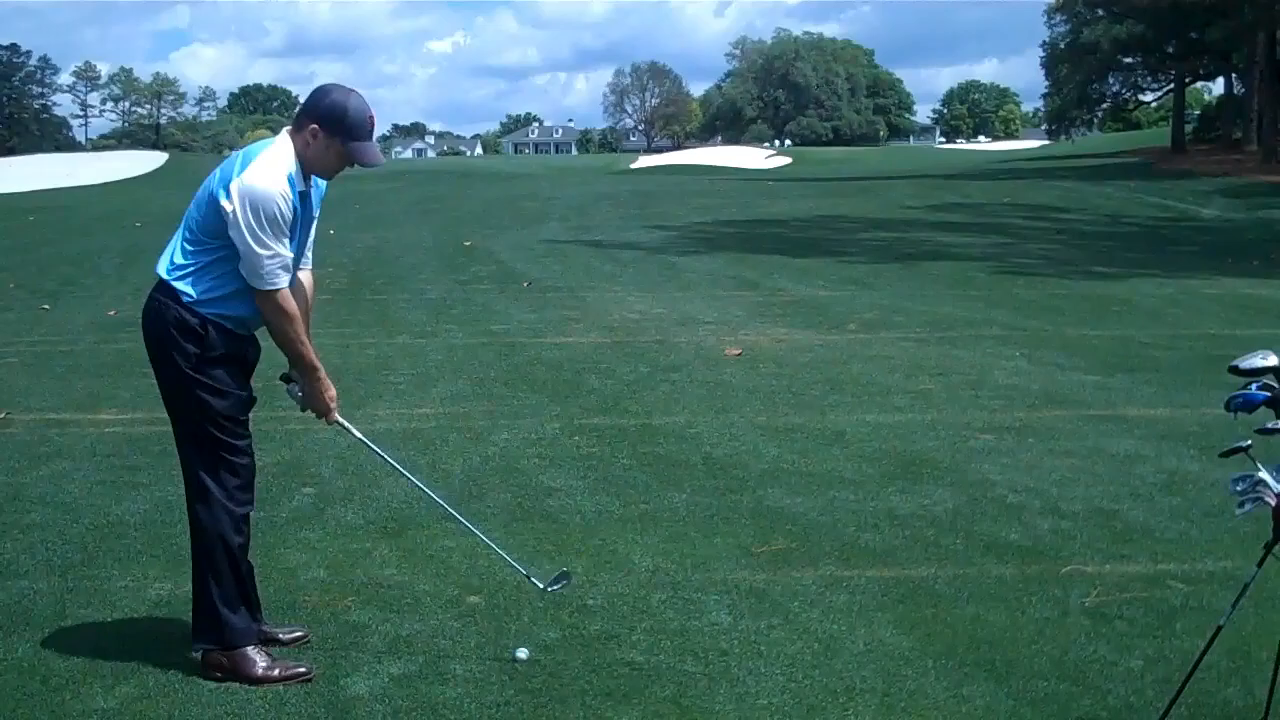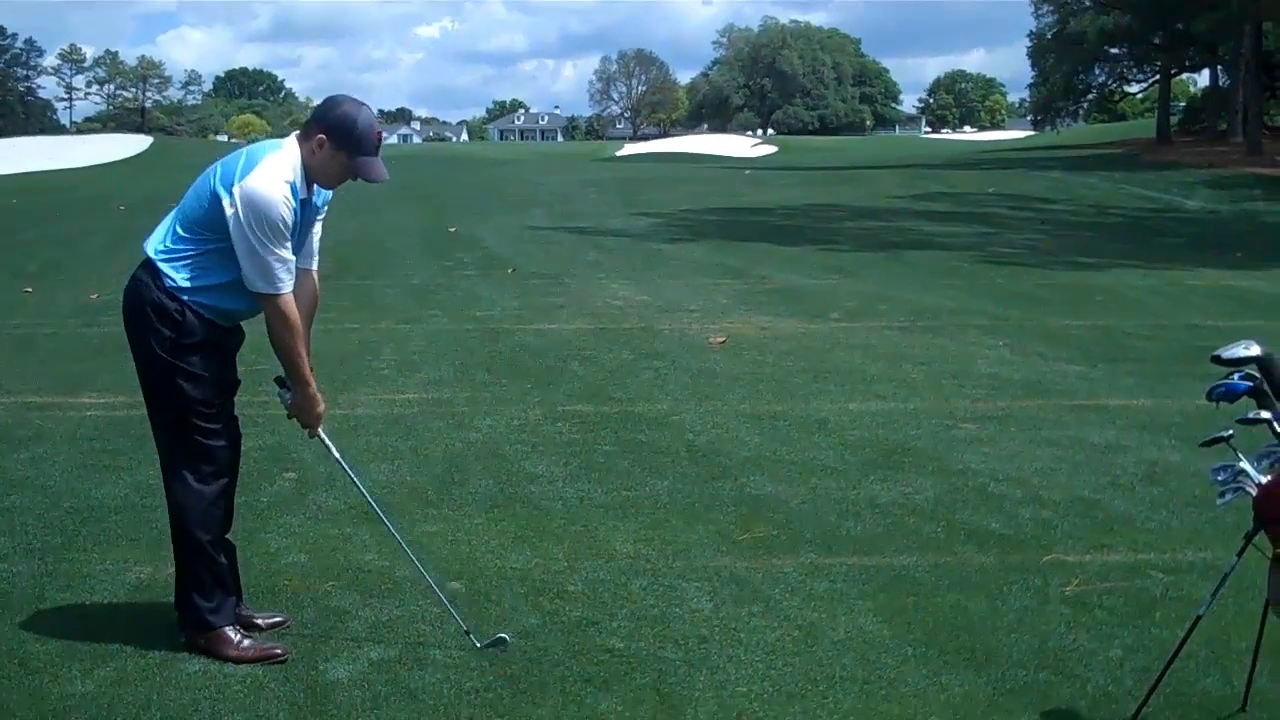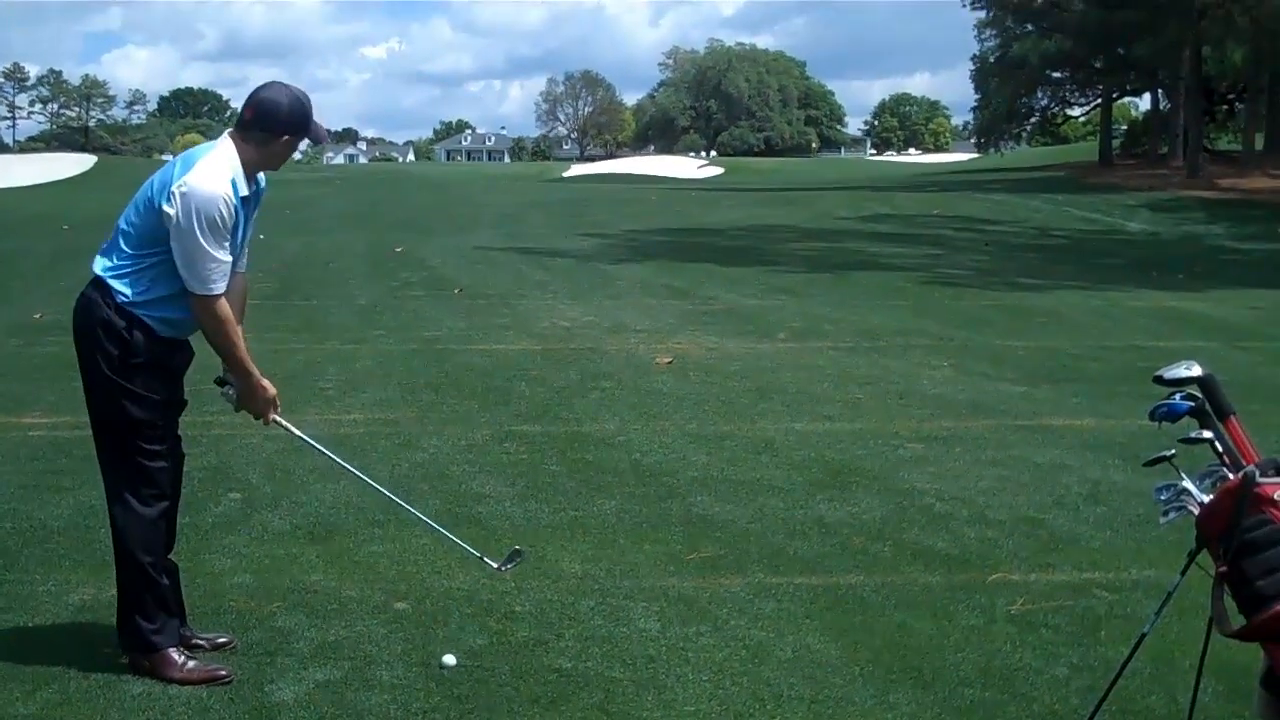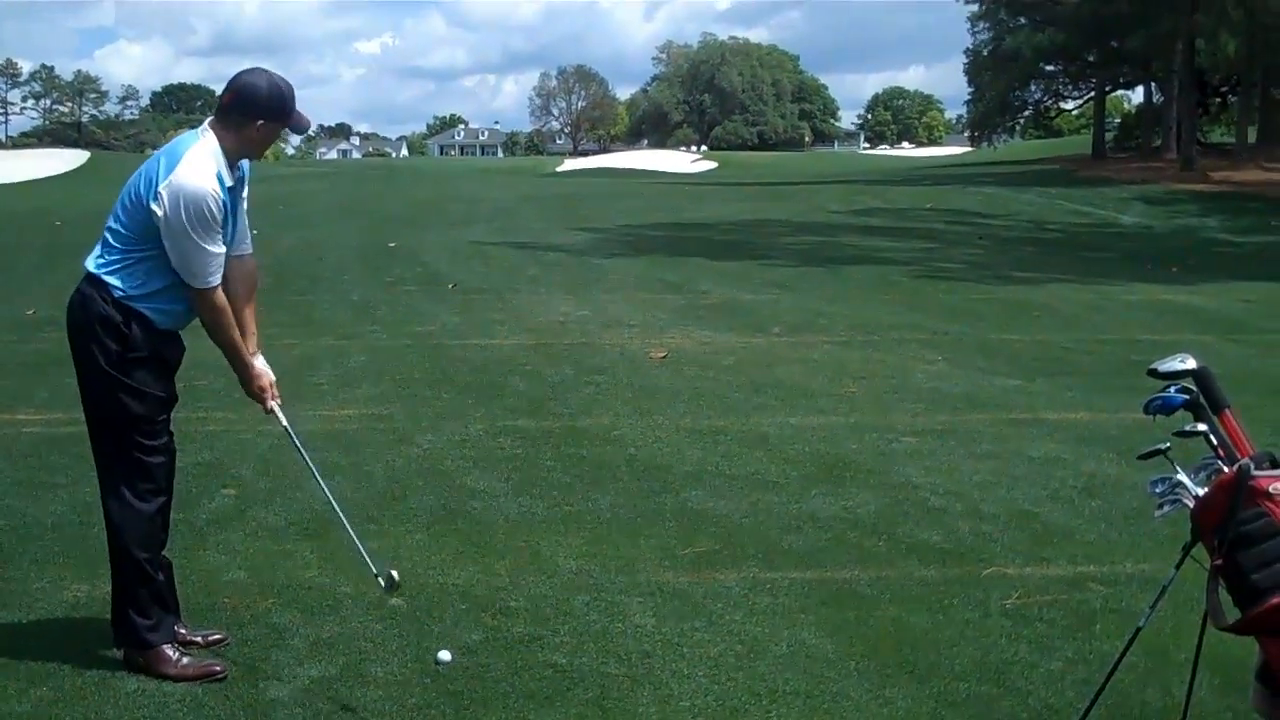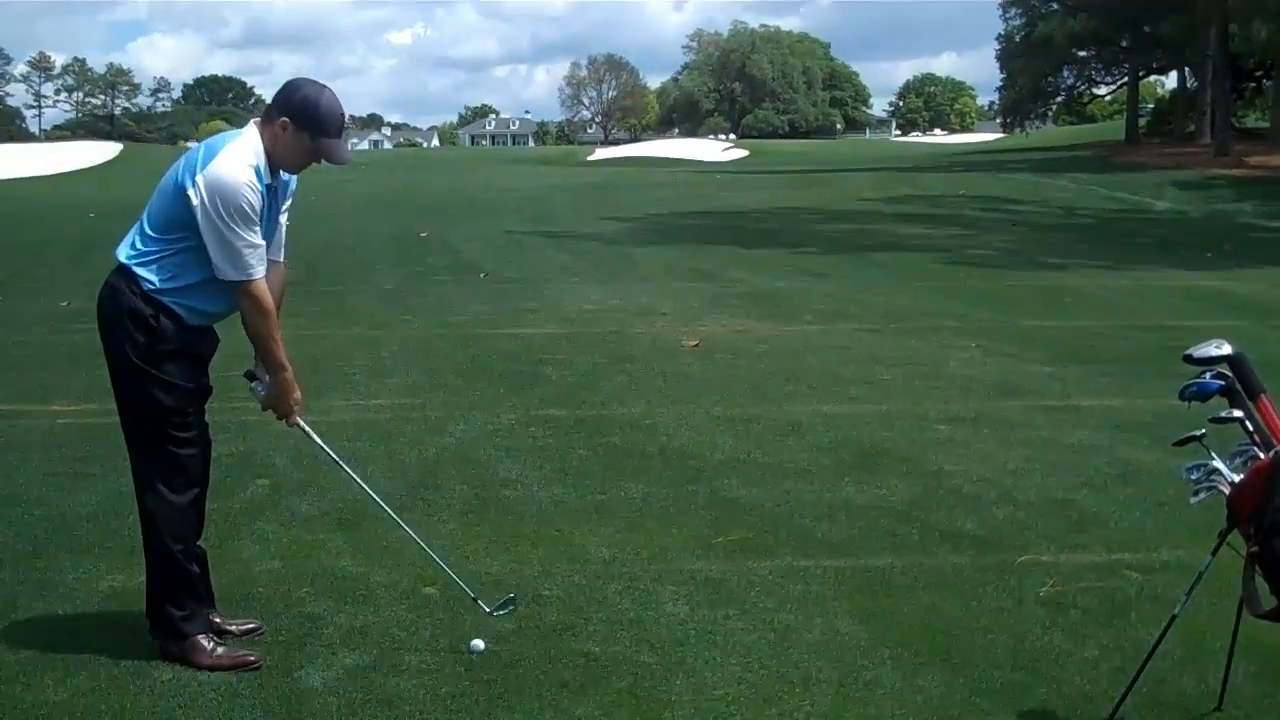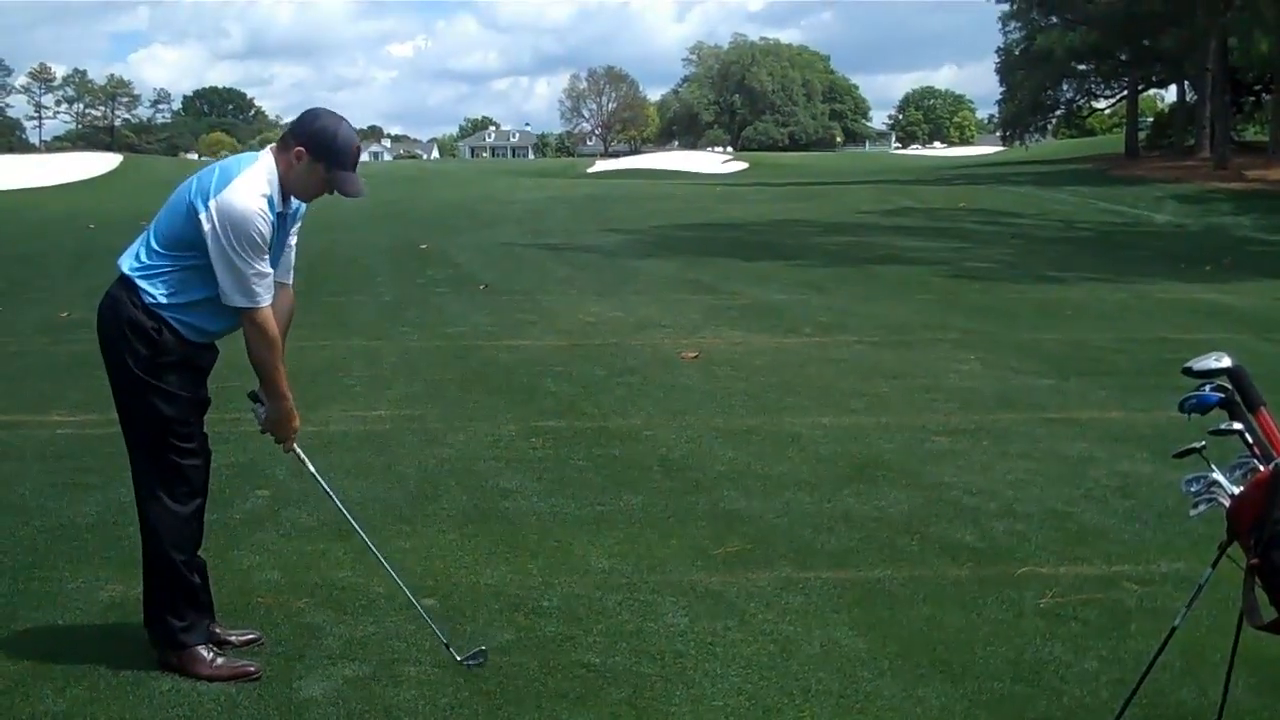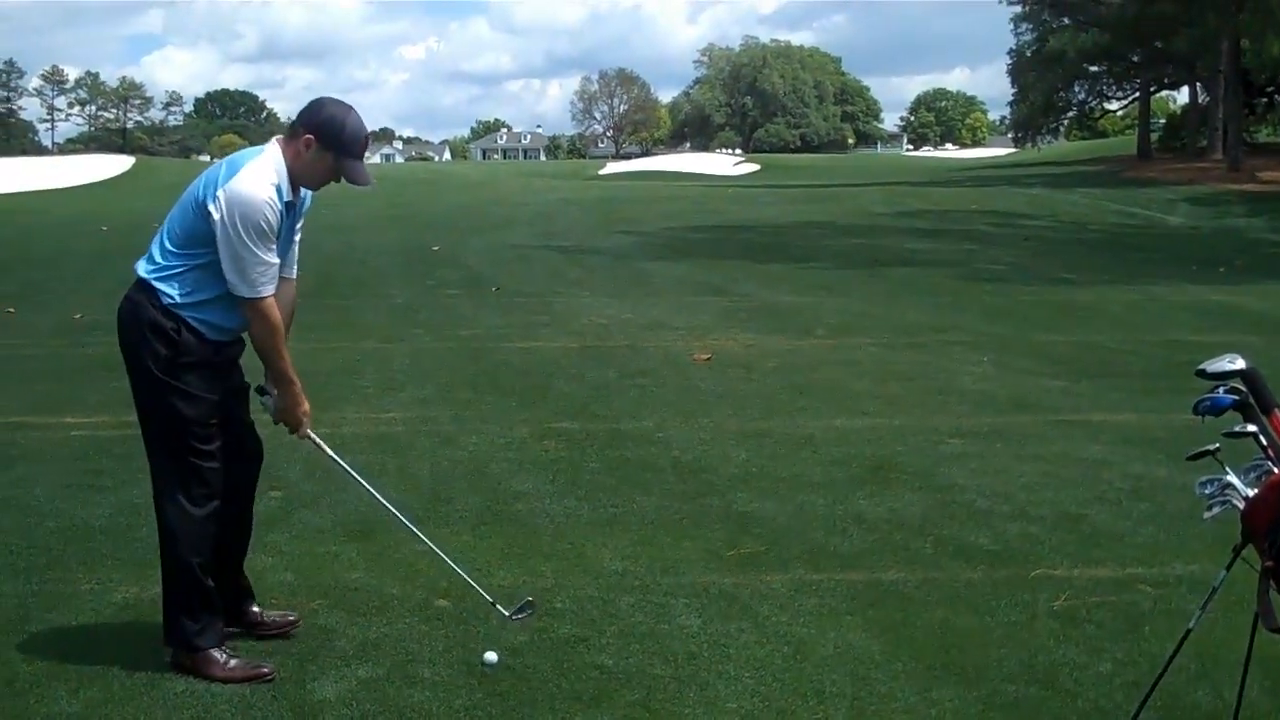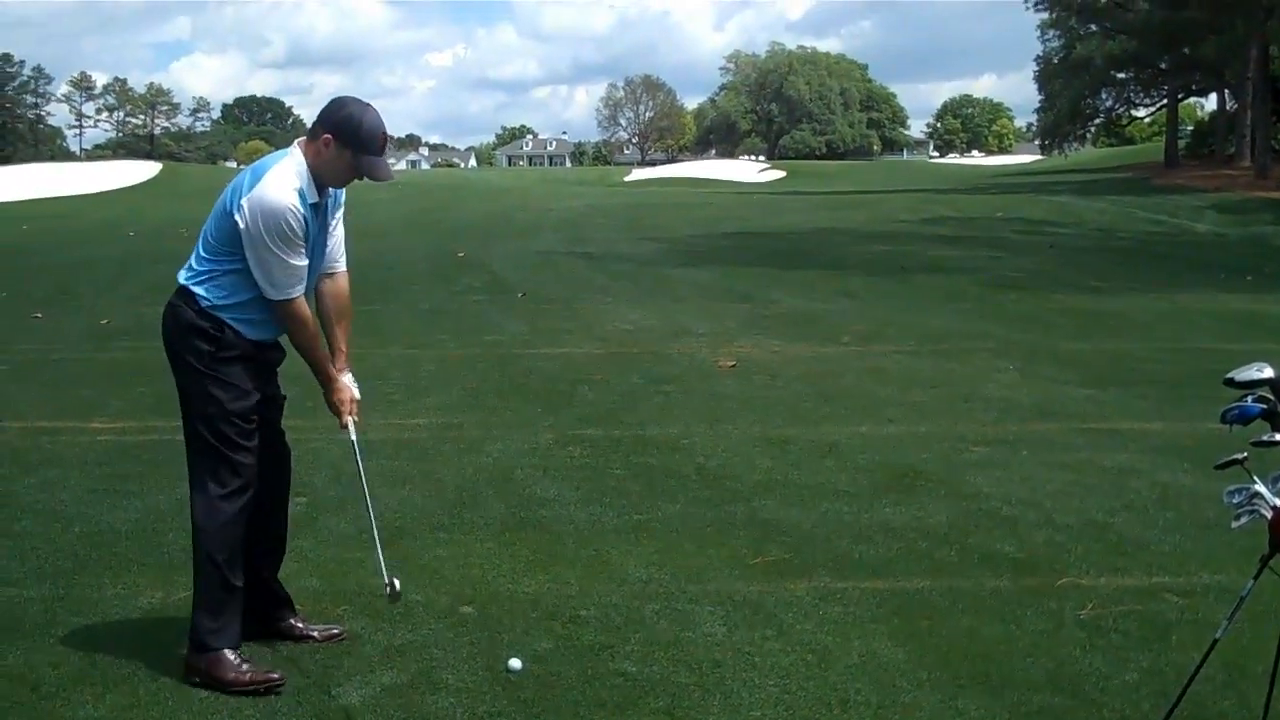
dt=0.5s
person 1, frame 1
left shoulder: (308, 182)
right shoulder: (261, 184)
left elbow: (299, 276)
right elbow: (273, 297)
left wrist: (306, 370)
right wrist: (315, 376)
left hip: (220, 328)
right hip: (188, 327)
left knee: (230, 474)
right knee: (224, 477)
left ankle: (236, 618)
right ankle: (227, 643)
person 1, frame 2
left shoulder: (311, 184)
right shoulder: (266, 188)
left elbow: (304, 278)
right elbow: (277, 303)
left wrist: (301, 376)
right wrist: (305, 388)
left hip: (205, 314)
right hip: (169, 312)
left knee: (219, 455)
right knee: (200, 461)
left ankle: (219, 600)
right ankle: (207, 621)
person 1, frame 3
left shoulder: (244, 180)
right shoulder: (205, 188)
left elbow: (234, 279)
right elbow: (208, 302)
left wrist: (242, 373)
right wrist: (250, 380)
left hip: (153, 332)
right hip: (119, 330)
left knee: (161, 477)
right knee: (141, 482)
left ankle: (164, 623)
right ankle: (150, 642)
person 1, frame 4
left shoulder: (230, 166)
right shoulder: (192, 183)
left elbow: (239, 261)
right elbow: (207, 294)
left wrist: (256, 354)
right wrist: (244, 368)
left hip: (145, 324)
right hip: (114, 325)
left knee: (153, 472)
right knee: (137, 477)
left ankle: (157, 619)
right ankle: (145, 639)
person 1, frame 5
left shoulder: (277, 174)
right shoulder: (230, 175)
left elbow: (271, 269)
right elbow: (249, 290)
left wrist: (269, 366)
right wrist: (282, 375)
left hip: (181, 319)
right hip: (143, 317)
left knee: (189, 464)
right knee: (170, 468)
left ankle: (194, 607)
right ankle: (180, 628)
person 1, frame 6
left shoulder: (285, 196)
right shoulder: (243, 202)
left elbow: (279, 291)
right elbow: (255, 317)
left wrist: (274, 391)
right wrist: (281, 402)
left hip: (178, 330)
right hip: (143, 328)
left knee: (188, 474)
right knee: (173, 479)
left ankle: (190, 617)
right ankle: (180, 637)
person 1, frame 7
left shoulder: (292, 189)
right shoulder: (250, 192)
left elbow: (284, 285)
right elbow: (258, 305)
left wrist: (282, 379)
right wrist: (289, 388)
left hip: (206, 333)
right hip: (165, 331)
left knee: (240, 461)
right knee: (193, 482)
left ankle: (229, 602)
right ankle: (195, 640)
person 1, frame 8
left shoulder: (327, 188)
right shoulder: (274, 197)
left elbow: (333, 277)
right elbow: (290, 304)
left wrist: (343, 367)
right wrist: (327, 381)
left hip: (249, 337)
right hip: (208, 334)
left knee: (270, 473)
right knee: (229, 479)
left ankle: (264, 610)
right ankle: (212, 645)
